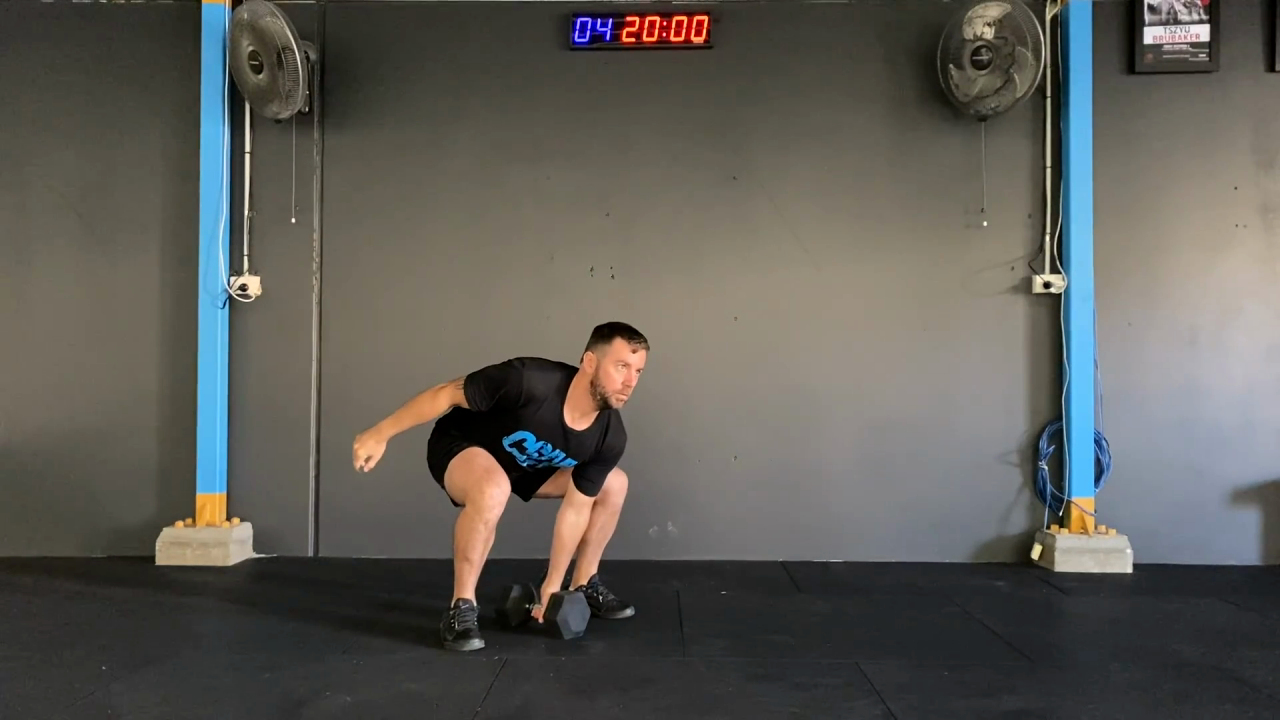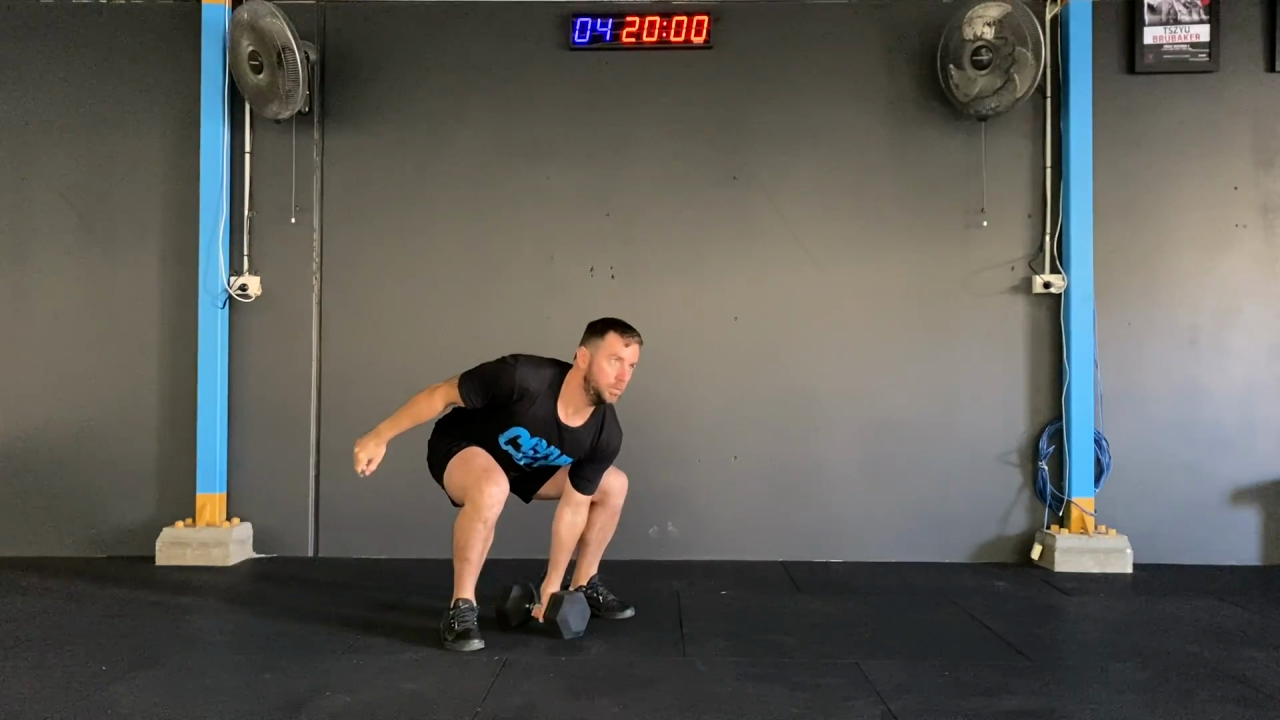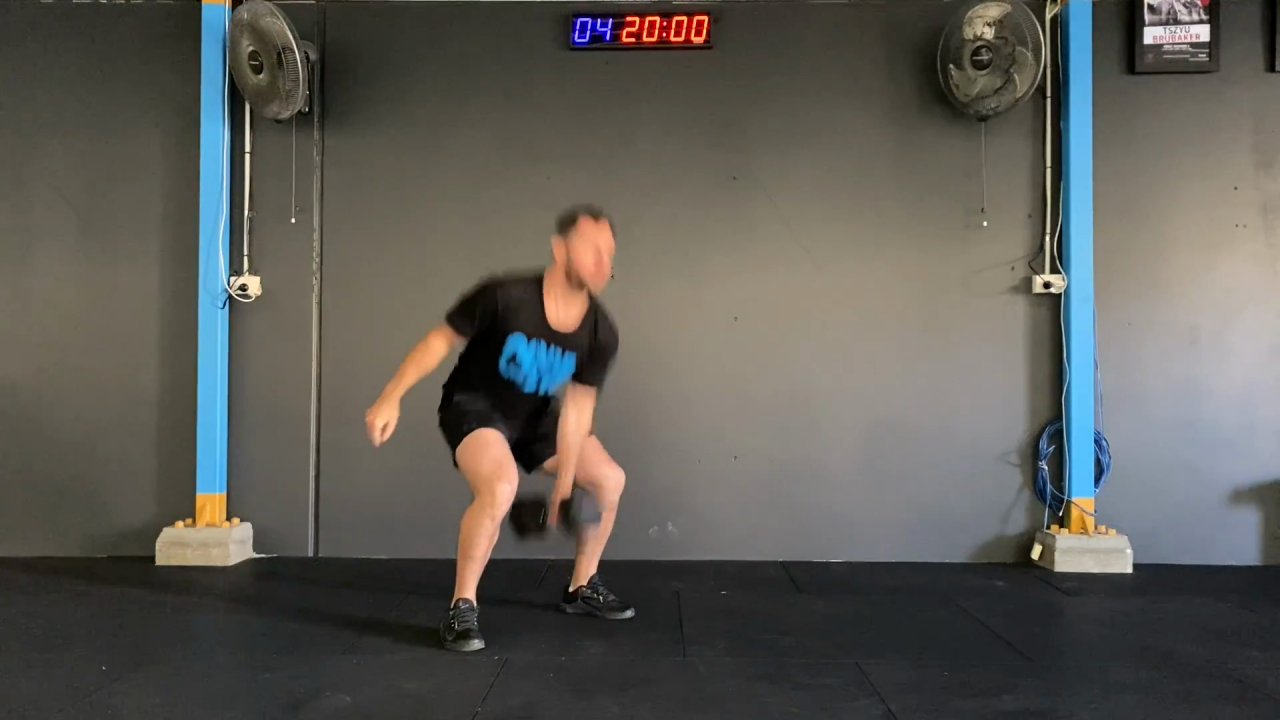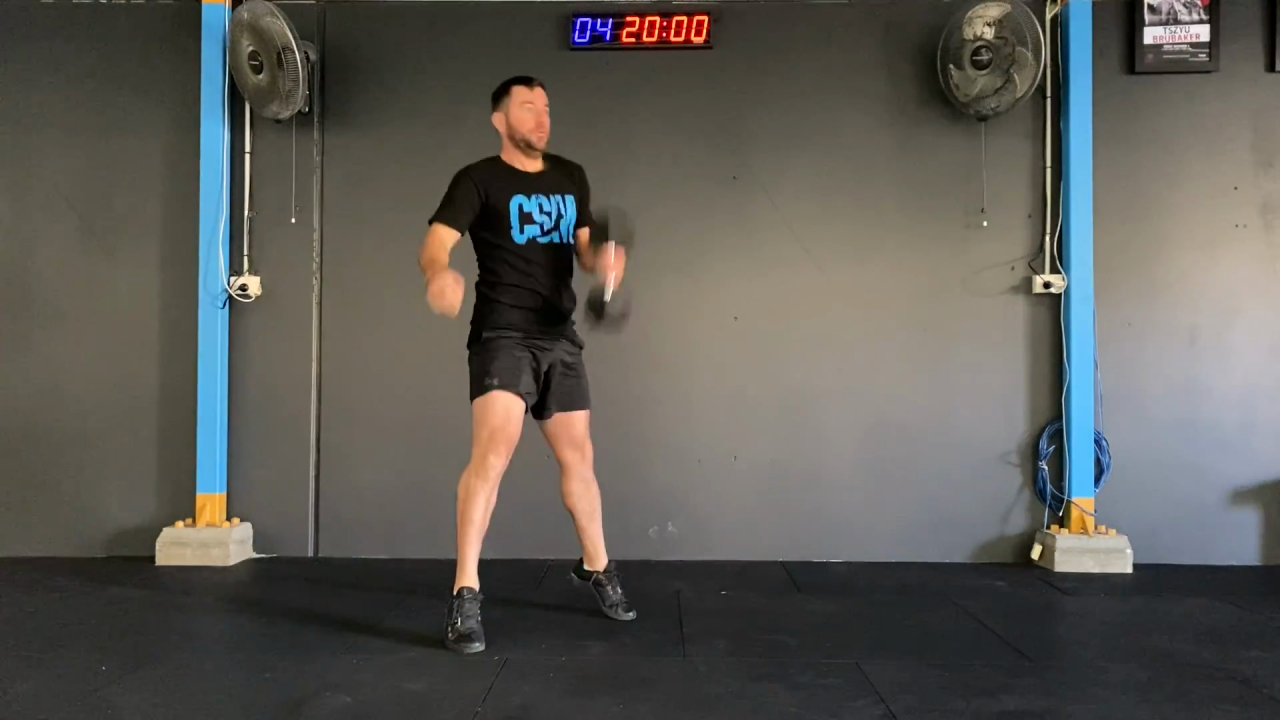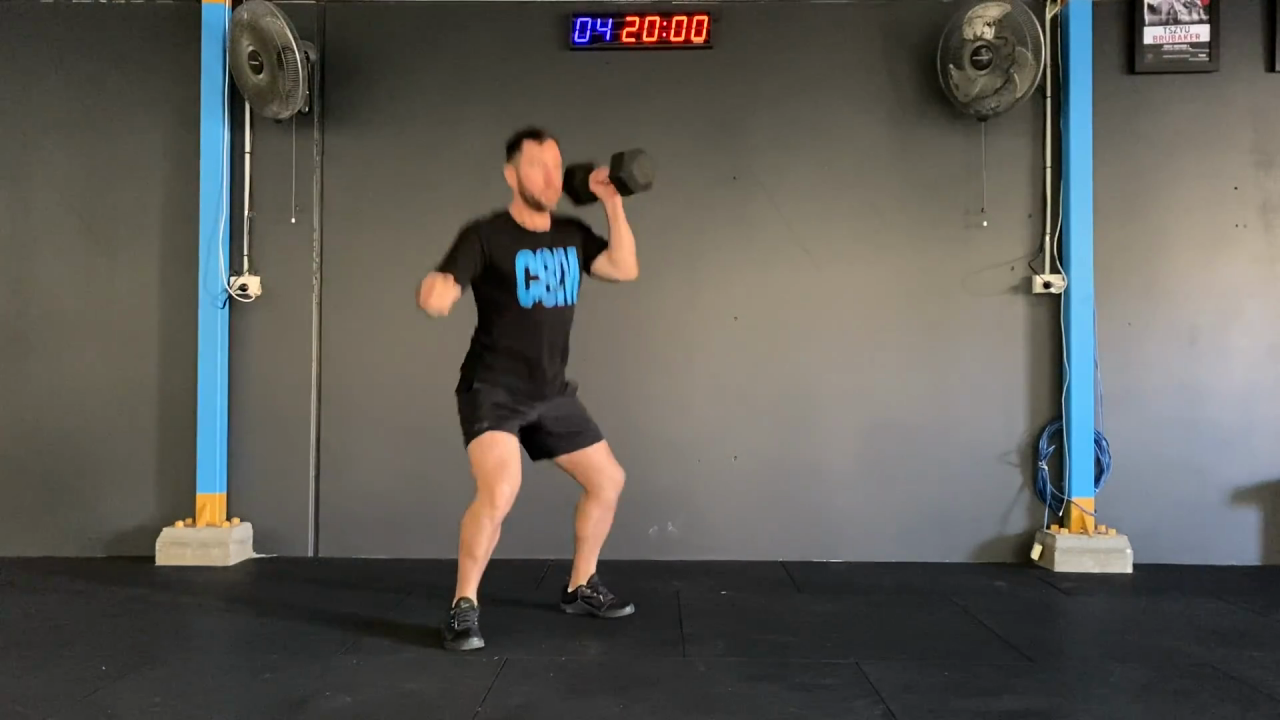
dt=0.3s
person 1, frame 1
left shoulder: (609, 437)
right shoulder: (529, 381)
left elbow: (577, 506)
right elbow: (446, 394)
left wrist: (552, 586)
right wrist: (381, 433)
left hip: (524, 463)
right hip: (460, 446)
left knee: (614, 485)
right knee: (492, 490)
left ankle: (583, 585)
right ankle: (462, 608)
person 1, frame 2
left shoulder: (604, 434)
right shoulder: (522, 379)
left elbow: (574, 504)
right elbow: (442, 395)
left wrist: (553, 584)
right wrist: (380, 438)
left hip: (523, 465)
right hip: (459, 445)
left knee: (613, 486)
right knee: (491, 489)
left ankle: (583, 586)
right ankle: (461, 608)
person 1, frame 3
left shoulder: (600, 334)
right shoulder: (506, 297)
left elbow: (578, 407)
right elbow: (442, 340)
left wrist: (565, 488)
right wrist: (391, 397)
left hip: (533, 416)
right hip: (472, 407)
left knee: (610, 478)
right knee: (501, 487)
left ankle: (582, 587)
right ankle: (462, 606)
person 1, frame 4
left shoulder: (570, 176)
right shoulder: (479, 179)
left elbow: (584, 245)
right elbow: (435, 241)
left wrist: (605, 256)
right wrist: (439, 274)
left hip: (559, 338)
right hip: (503, 335)
left knee: (578, 455)
right knee: (493, 454)
left ankle: (597, 568)
right ankle: (465, 593)
person 1, frame 5
left shoulder: (570, 234)
right shoulder: (487, 236)
left elbow: (624, 269)
right elbow: (437, 295)
left wrist: (613, 204)
right wrist: (435, 292)
left hip: (550, 392)
right hip: (493, 389)
left knee: (608, 480)
right knee: (499, 494)
left ankle: (581, 586)
right ankle: (464, 605)
